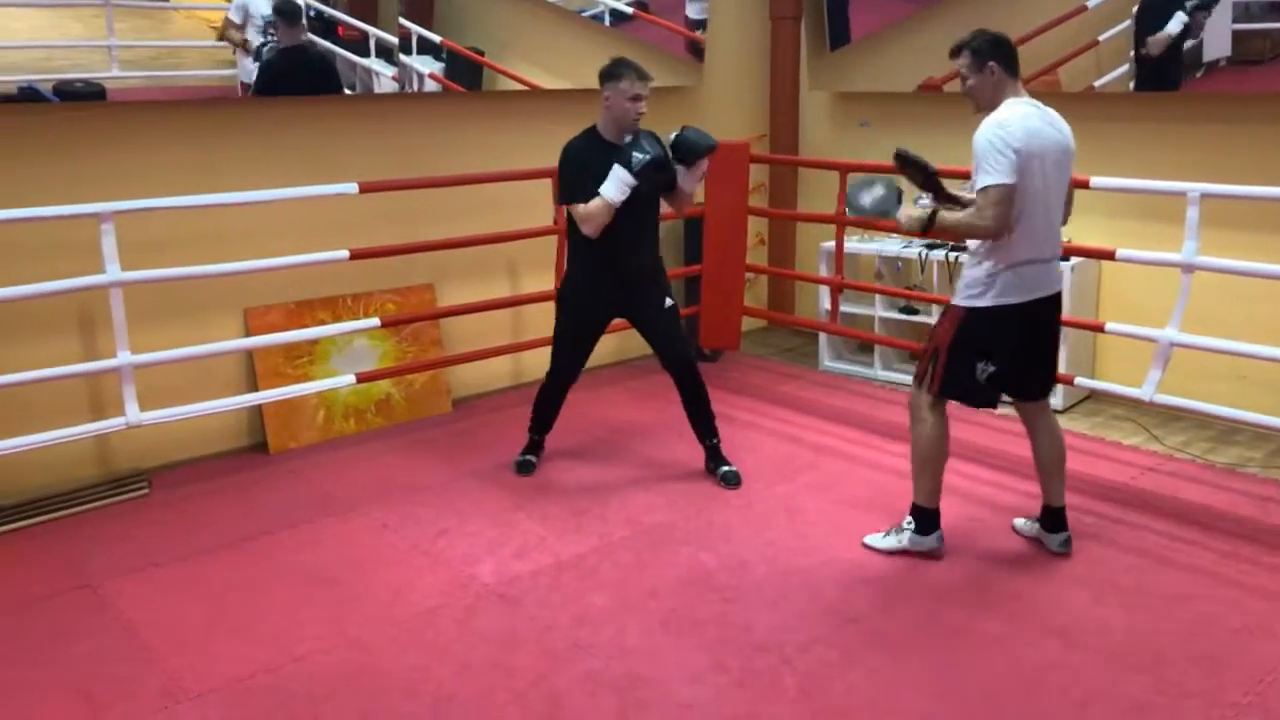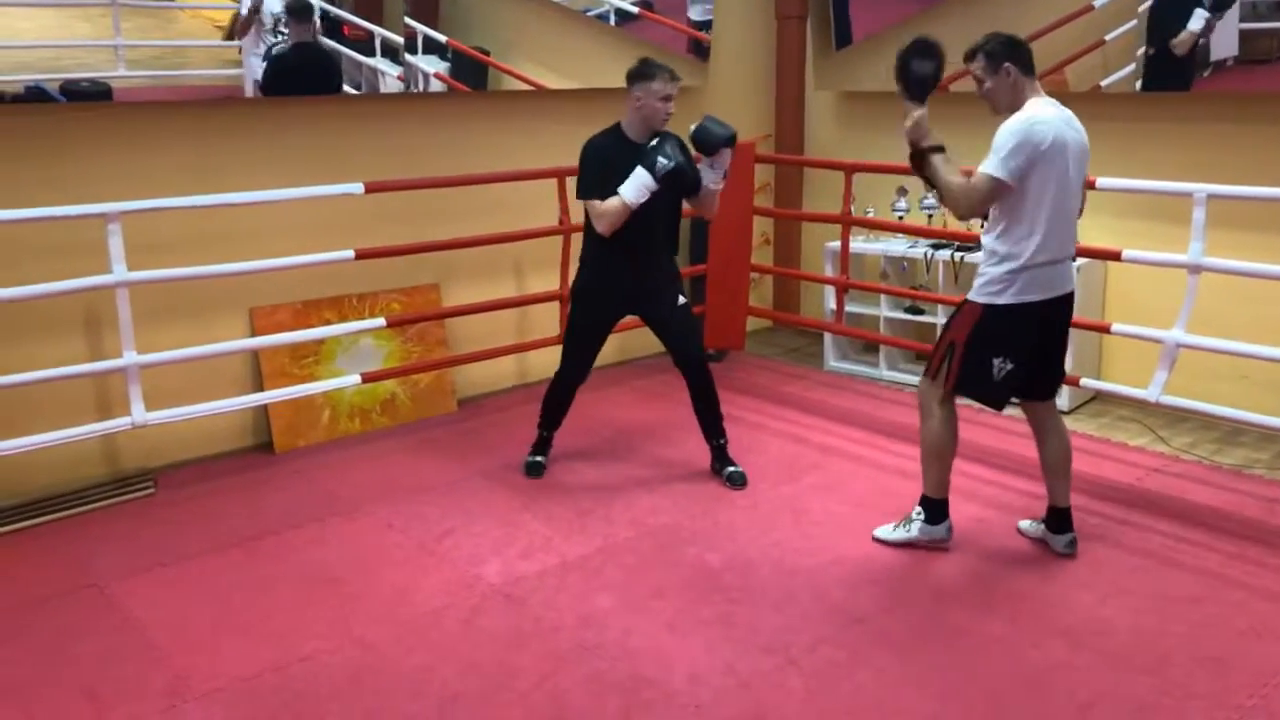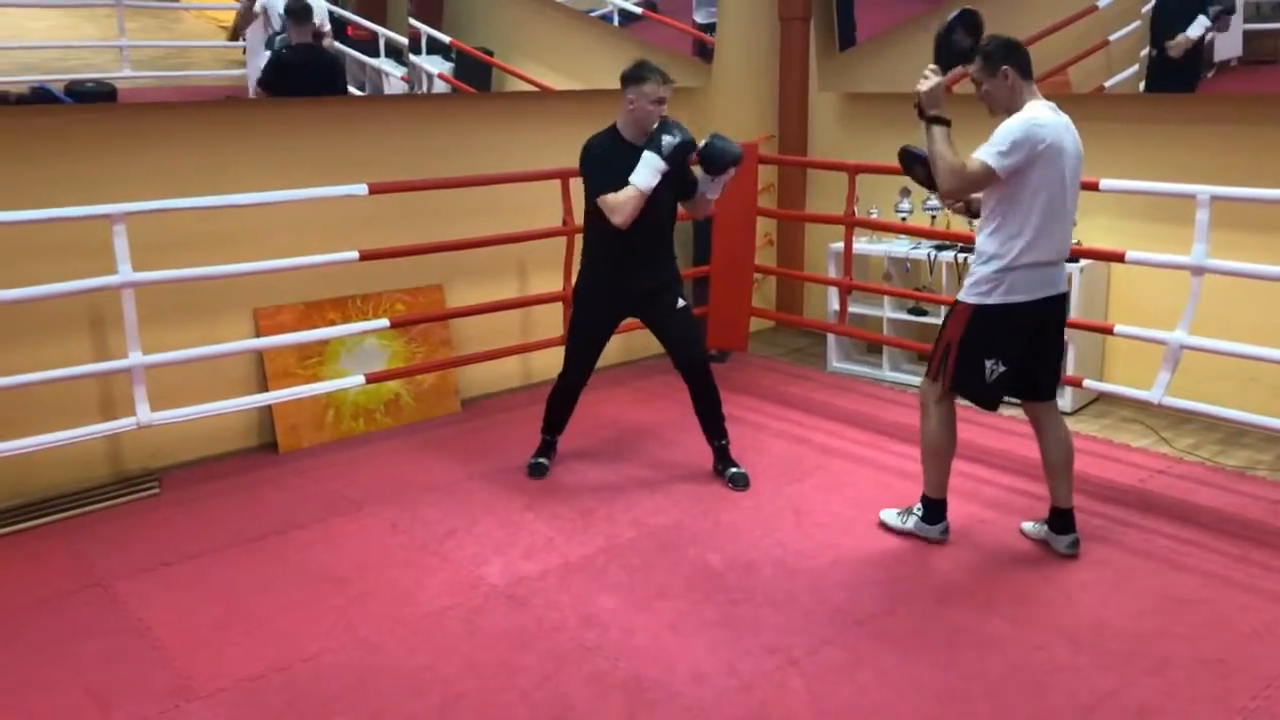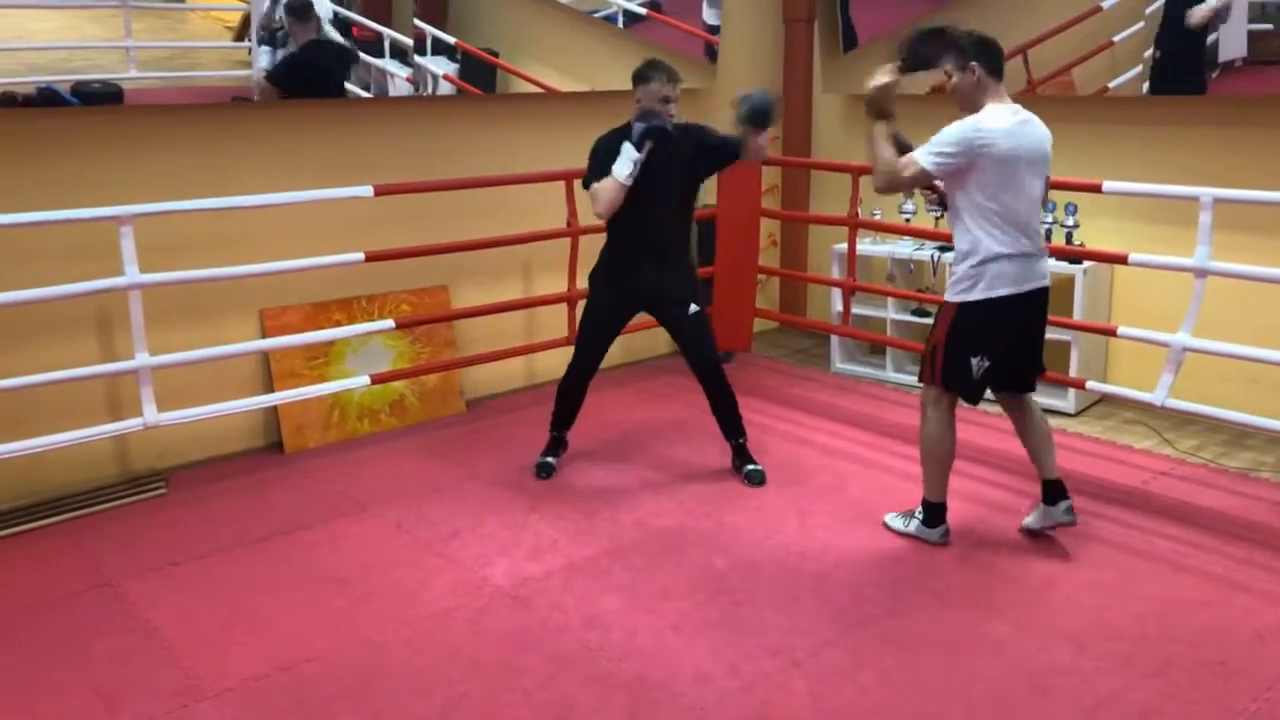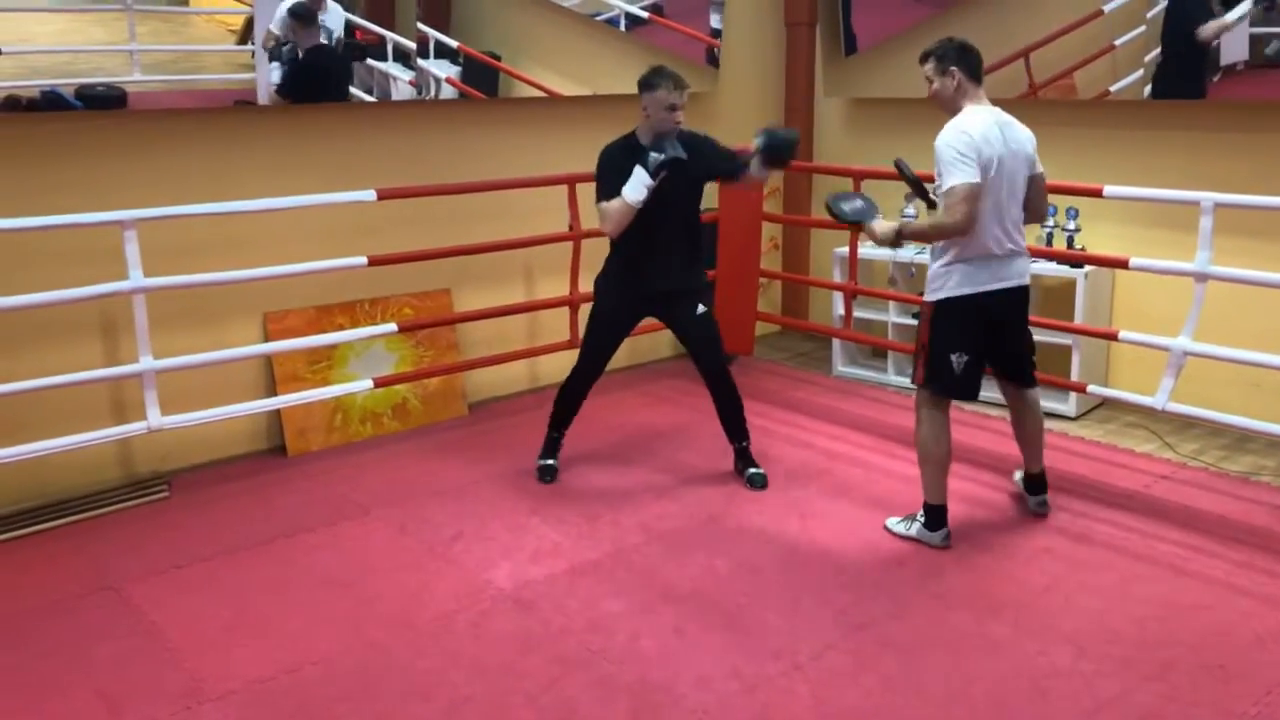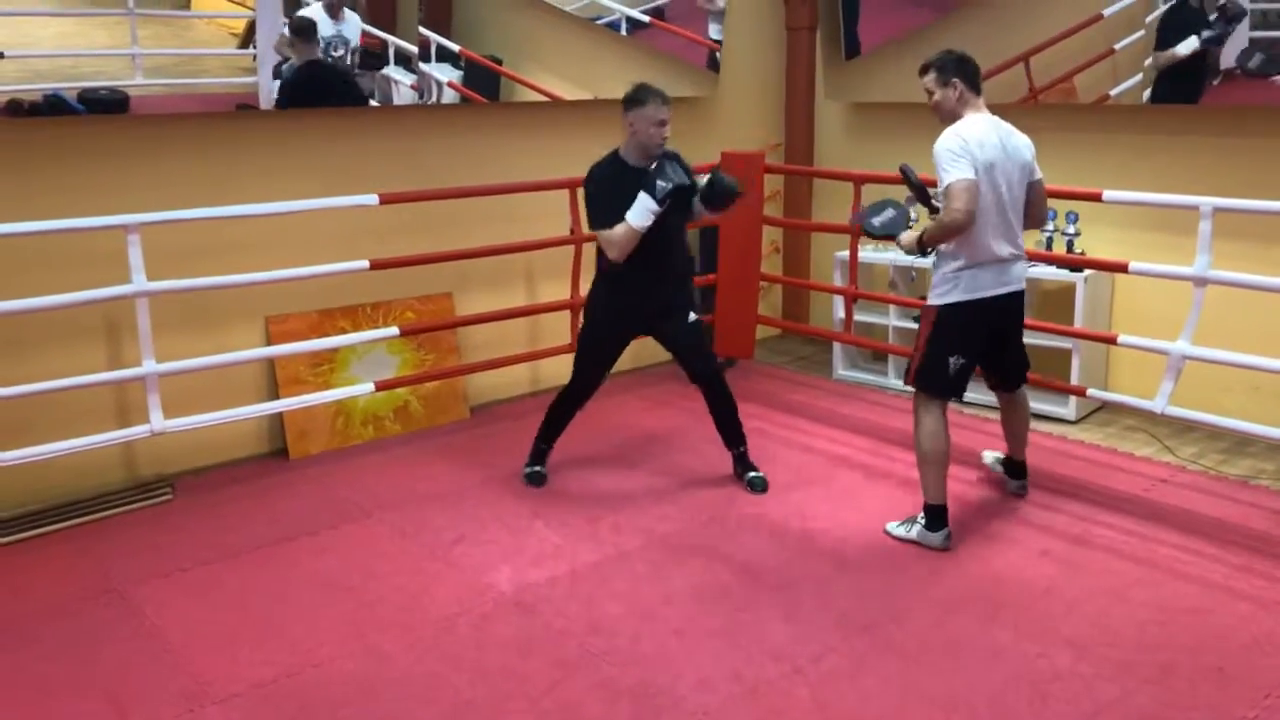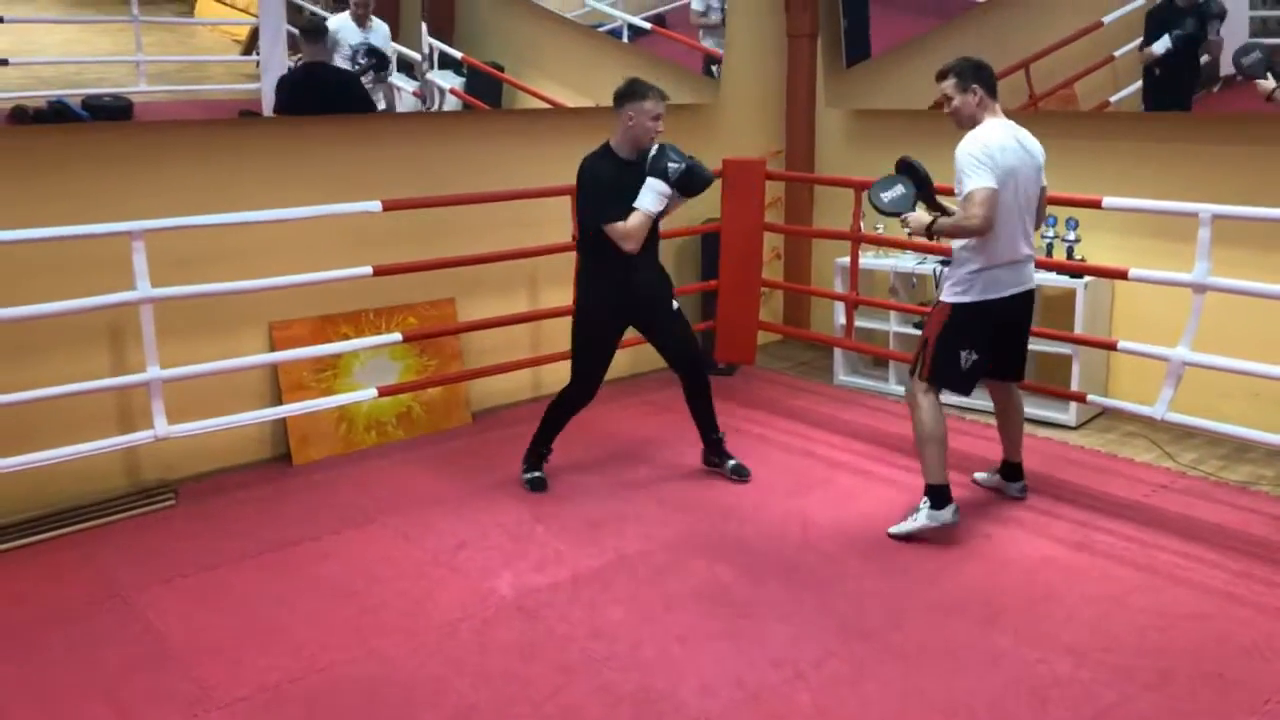
dt=0.2s
person 1, frame 1
left shoulder: (997, 129)
right shoulder: (1057, 126)
left elbow: (992, 223)
left wrist: (929, 219)
left hip: (990, 295)
right hip: (1042, 290)
left knee: (927, 398)
right knee: (1035, 405)
left ankle: (923, 525)
right ankle: (1054, 523)
person 1, frame 2
left shoulder: (1024, 127)
right shoulder: (1071, 126)
left elbow: (968, 202)
left wrist: (927, 146)
right wrist: (1005, 204)
left hip: (1006, 293)
right hip: (1055, 290)
left knee: (935, 390)
right knee: (1041, 405)
left ankle: (932, 516)
right ankle: (1060, 523)
person 1, frame 3
left shoulder: (1025, 128)
right shoulder: (1062, 127)
left elbow: (953, 184)
left wrist: (934, 115)
right wrist: (979, 201)
left hip: (999, 293)
right hip: (1048, 291)
left knee: (935, 392)
right knee: (1041, 404)
left ankle: (931, 513)
right ankle: (1062, 524)
person 1, frame 4
left shoulder: (973, 132)
right shoulder: (1036, 129)
left elbow: (889, 180)
left wrist: (879, 113)
left hip: (982, 291)
right hip: (1030, 285)
left knee: (937, 397)
right knee: (1016, 395)
left ankle: (932, 516)
right ankle: (1054, 499)
person 1, frame 5
left shoulder: (959, 134)
right shoulder: (1019, 132)
left elbow: (958, 220)
right elbow: (1034, 209)
left wrist: (896, 232)
left hip: (960, 289)
right hip: (1012, 282)
left knee: (932, 399)
right knee: (1018, 385)
left ankle: (933, 519)
right ankle: (1036, 485)
person 1, frame 6
left shoulder: (955, 139)
right shoulder: (1019, 140)
left elbow: (959, 216)
right elbow: (1037, 215)
left wrist: (921, 239)
left hip: (961, 293)
right hip: (1009, 287)
left knee: (929, 401)
right knee: (1008, 385)
left ankle: (934, 520)
right ankle: (1014, 468)
person 1, frame 7
left shoulder: (976, 145)
right shoulder: (1030, 144)
left elbow: (977, 221)
left wrist: (930, 225)
left hip: (974, 291)
right hip: (1018, 286)
left knee: (923, 387)
right knee: (1004, 382)
left ankle: (937, 501)
right ankle: (1012, 474)
person 2, frame 1
left shoulder: (651, 144)
right shoulder: (578, 152)
left elbow: (678, 205)
right elbow: (589, 224)
left wrist: (691, 173)
right wrist: (624, 173)
left hip: (646, 280)
right hip: (590, 285)
left knee: (683, 363)
right knee: (563, 371)
left ankle: (714, 451)
right ankle: (534, 442)
person 2, frame 2
left shoulder: (672, 146)
right shoulder: (600, 149)
left elbow: (706, 210)
right elbow: (602, 223)
left wrist: (716, 166)
right wrist: (646, 177)
left hip: (659, 279)
right hip: (602, 282)
left knee: (695, 362)
right knee: (573, 369)
left ankle: (720, 451)
right ankle: (543, 440)
person 2, frame 3
left shoulder: (669, 148)
right shoulder: (598, 150)
left elbow: (698, 210)
right elbow: (619, 215)
left wrist: (716, 177)
right wrist: (653, 161)
left hip: (660, 281)
right hip: (604, 284)
left knee: (696, 364)
right knee: (575, 371)
left ankle: (722, 453)
right ankle: (547, 443)
person 2, frame 4
left shoulder: (689, 139)
right shoulder: (610, 145)
left elbow: (751, 152)
right elbow: (602, 208)
left wrist: (755, 127)
right wrist: (633, 149)
left hip: (674, 278)
right hip: (618, 277)
left knee: (708, 366)
right knee: (582, 364)
left ankle: (740, 449)
right ankle: (556, 442)
person 2, frame 5
left shoulder: (694, 147)
right shoulder: (615, 155)
left elbow: (749, 173)
right elbow: (611, 225)
left wrist: (768, 155)
right wrist: (646, 173)
left hip: (680, 284)
right hip: (623, 283)
left knee: (714, 369)
right knee: (588, 369)
left ankle: (743, 453)
right ankle: (551, 445)
person 2, frame 6
left shoulder: (673, 165)
right shoulder: (603, 176)
left elbow: (696, 214)
right elbow: (614, 250)
left wrist: (710, 199)
right wrist: (649, 200)
left hip: (672, 296)
right hip: (615, 300)
left knee: (710, 376)
right knee: (582, 383)
left ankle: (741, 458)
right ankle: (540, 450)
person 2, frame 7
left shoulder: (650, 159)
right shoulder: (595, 170)
right elbow: (628, 240)
left wrist: (678, 191)
right wrist: (657, 185)
left hip: (650, 287)
right hip: (603, 297)
left knee: (693, 364)
right knee: (583, 387)
left ankle: (715, 448)
right ankle: (535, 456)
